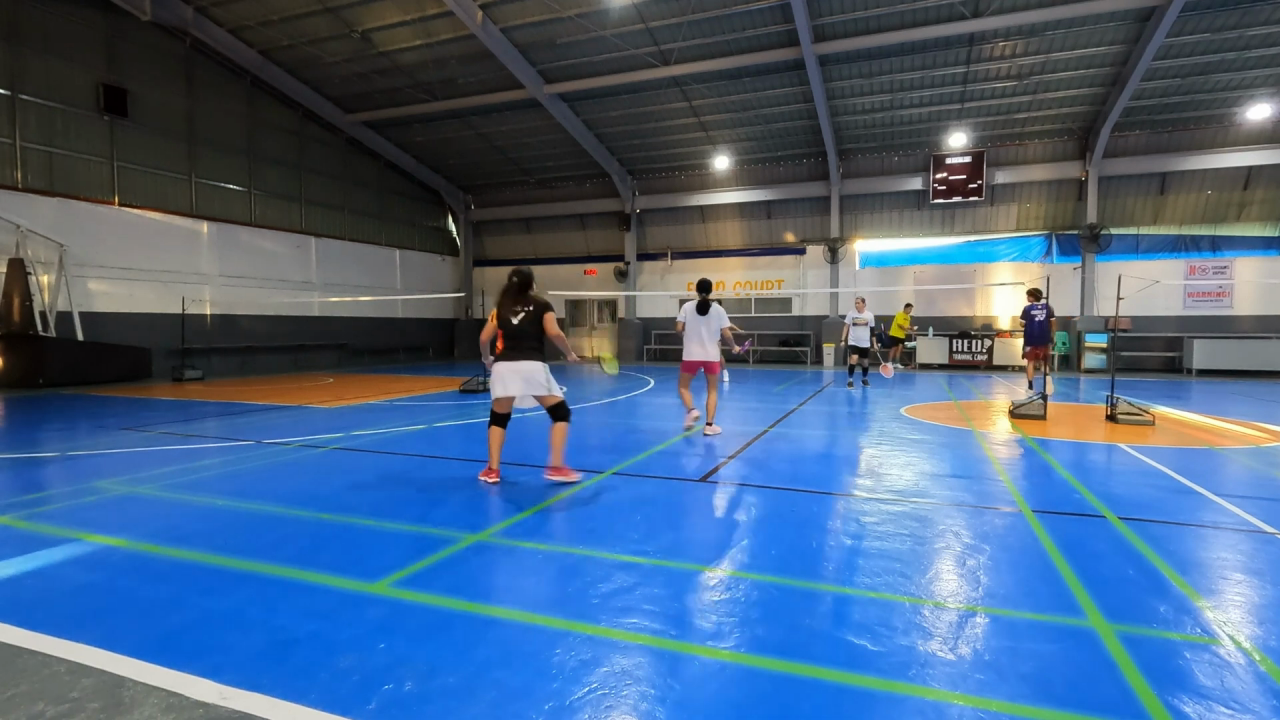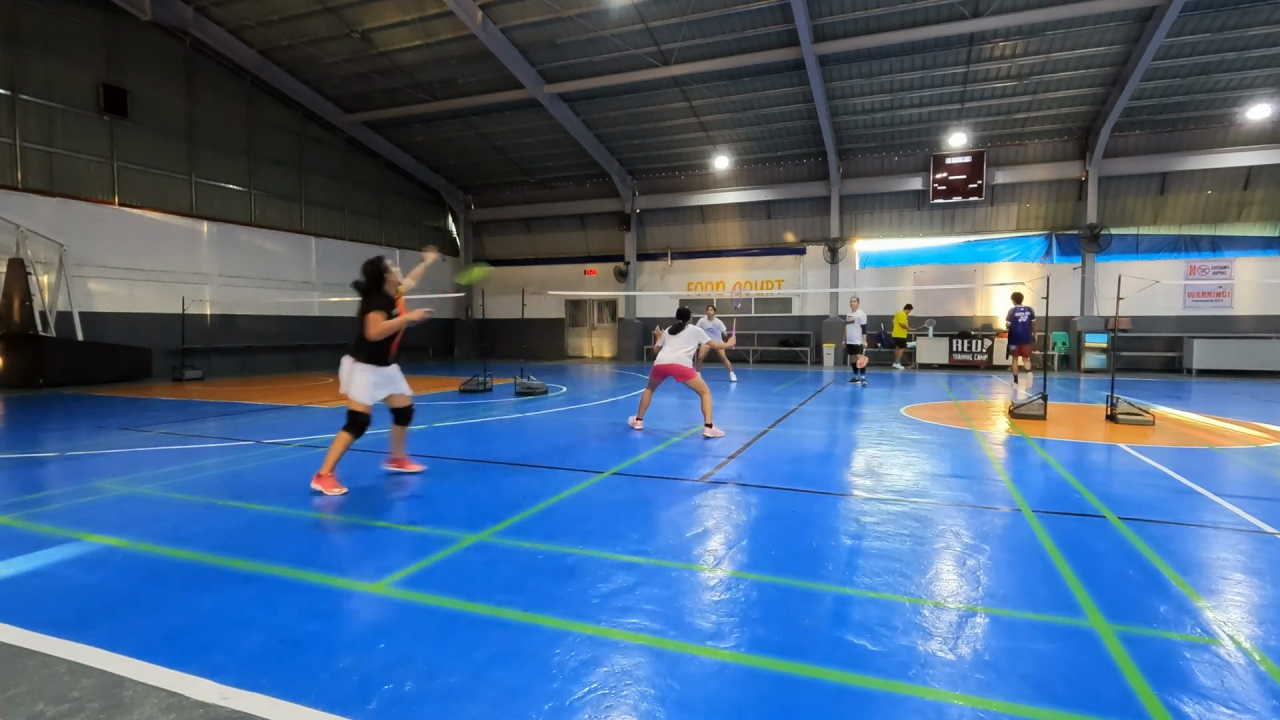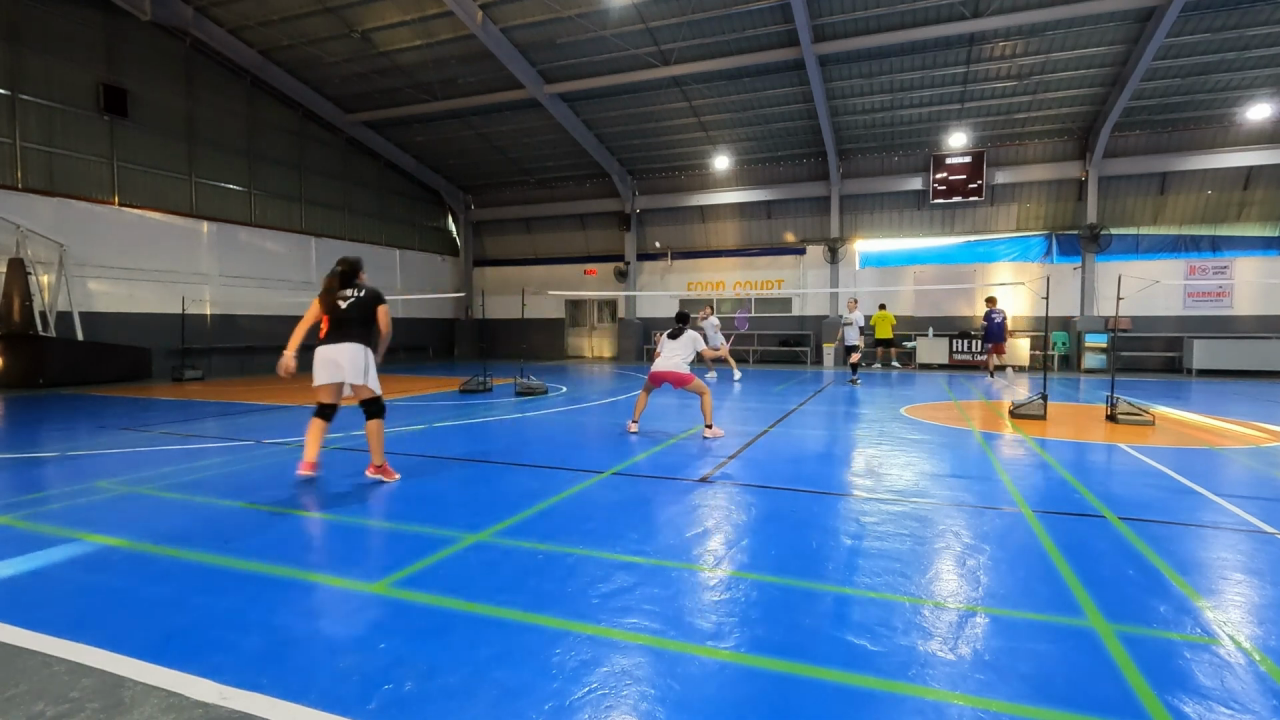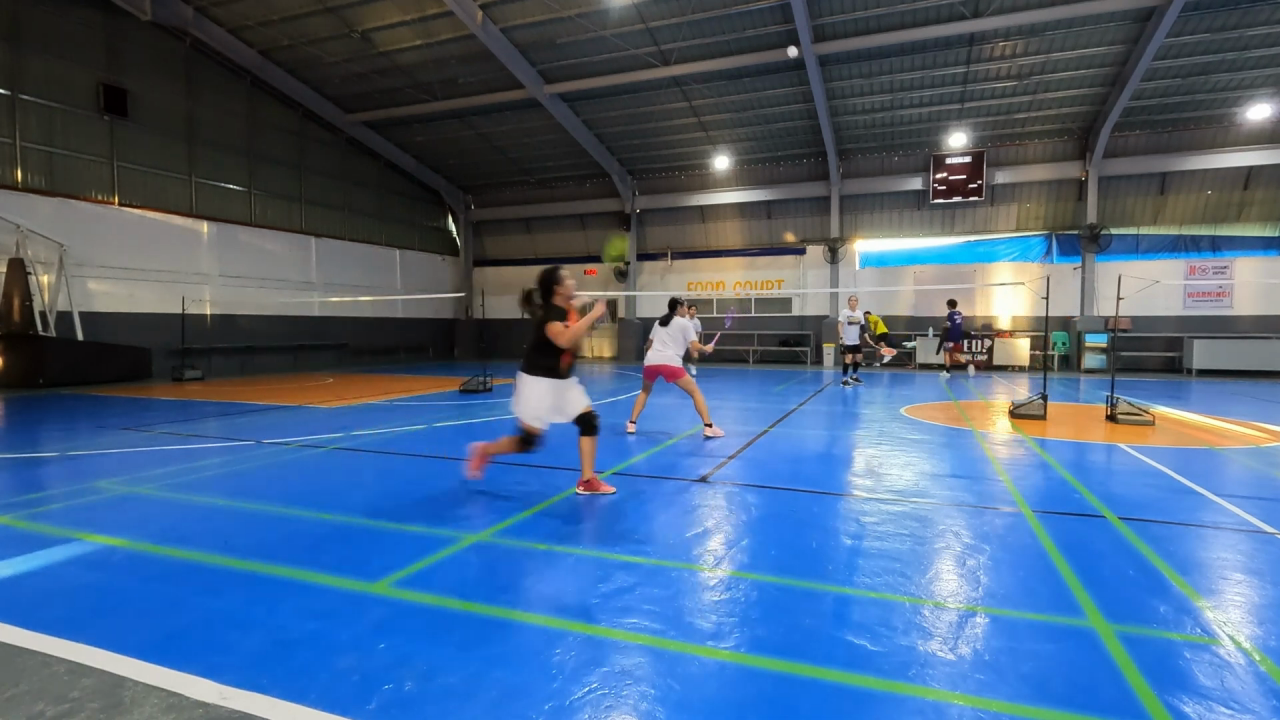
dt=1s
person 1, frame 1
left shoulder: (501, 308)
right shoulder: (541, 305)
left elbow: (486, 338)
right elbow: (554, 333)
left wrist: (488, 359)
right wrist: (569, 353)
left hip: (504, 367)
right hip: (533, 366)
left knee: (499, 418)
right knee: (561, 413)
left ankle: (492, 470)
right ankle: (556, 467)
person 1, frame 2
left shoulder: (392, 295)
right shoulder: (377, 300)
right elbow: (374, 333)
left wrist: (427, 262)
right wrist: (408, 317)
left hip: (384, 366)
right hip: (363, 366)
left knee: (405, 409)
right knee: (358, 423)
left ankle: (397, 459)
right ankle: (324, 475)
person 1, frame 3
left shoulder: (327, 297)
right shoulder: (373, 295)
left elbow: (304, 324)
right elbow: (385, 329)
left wrist: (290, 353)
right wrist: (379, 354)
left hip: (325, 353)
right hip: (354, 351)
left knee: (324, 410)
right knee: (374, 408)
left ankle: (309, 462)
right ankle: (378, 465)
person 1, frame 4
left shoulder: (566, 308)
right shoulder: (550, 313)
right elbow: (565, 340)
right wrist: (593, 315)
left hip: (561, 380)
right hip: (537, 381)
left knee: (589, 421)
right knee: (529, 440)
left ankle: (588, 481)
right ankle: (482, 452)
